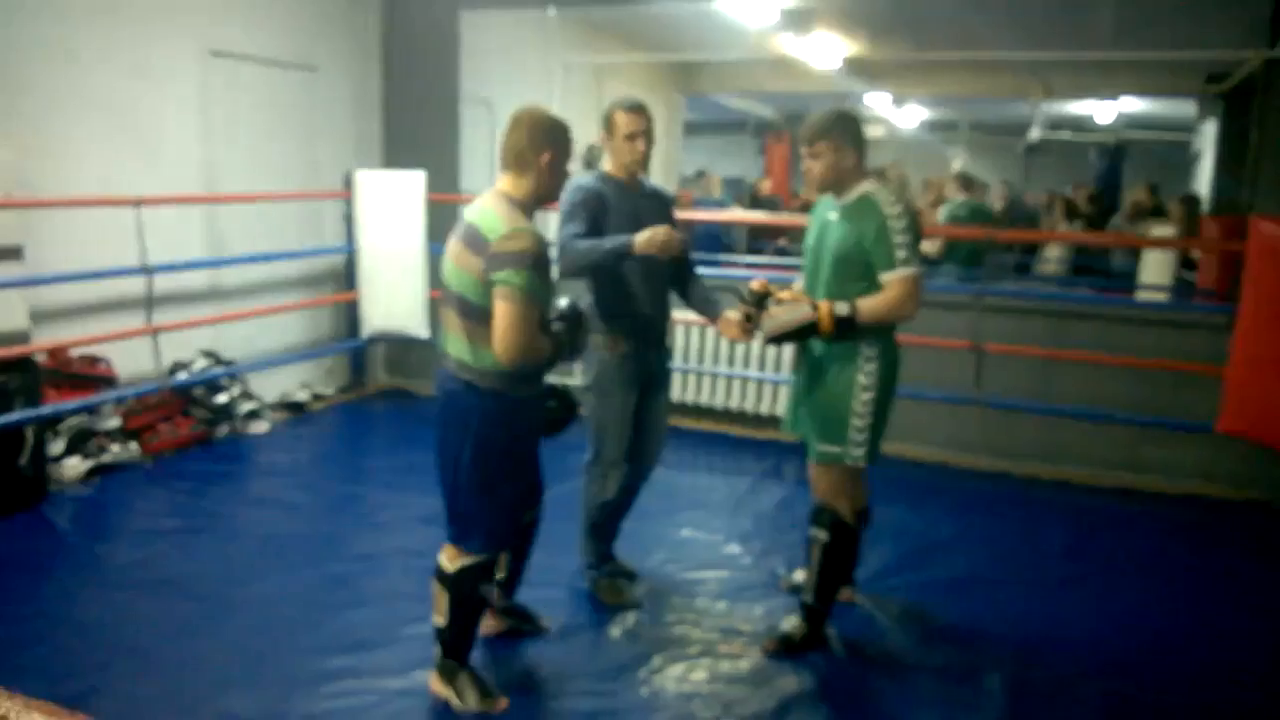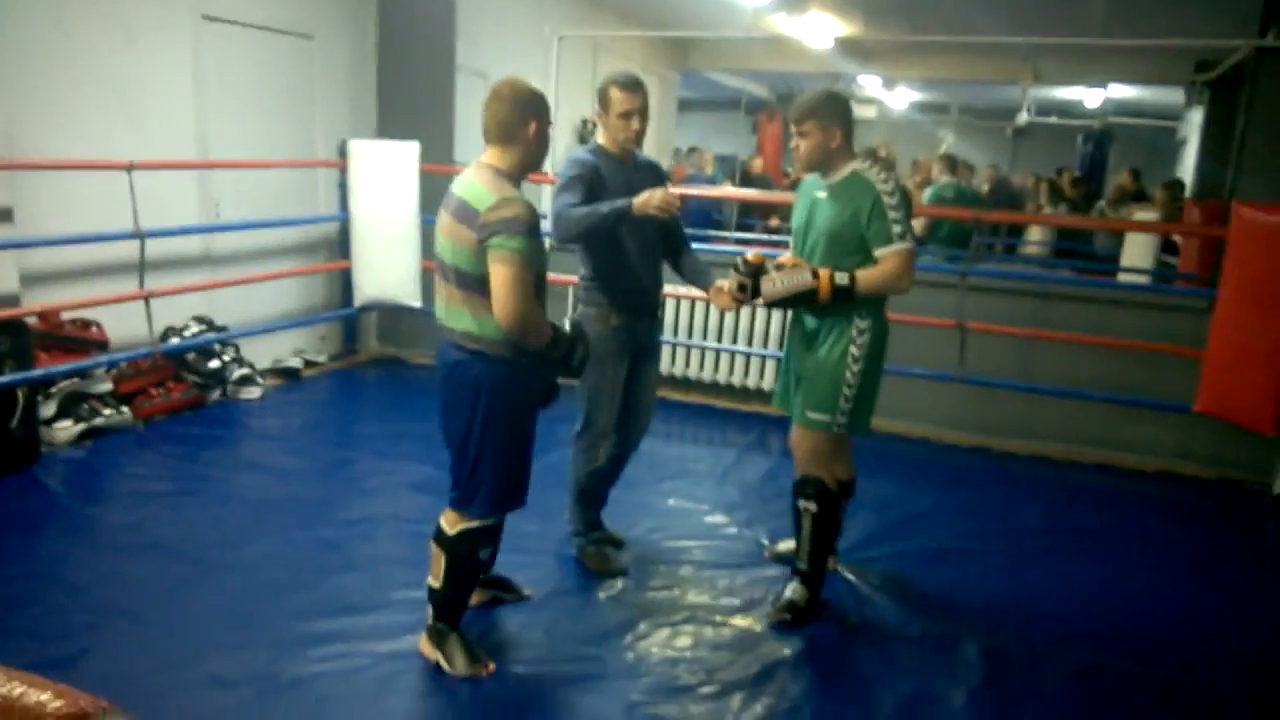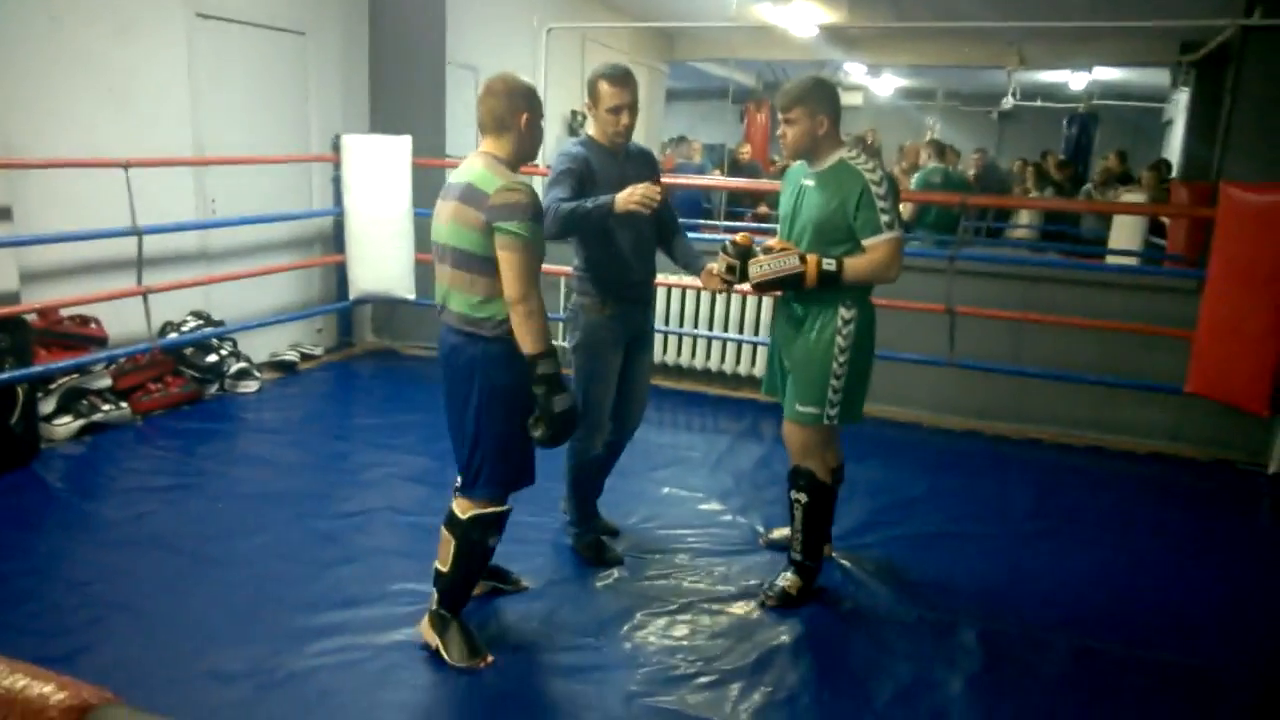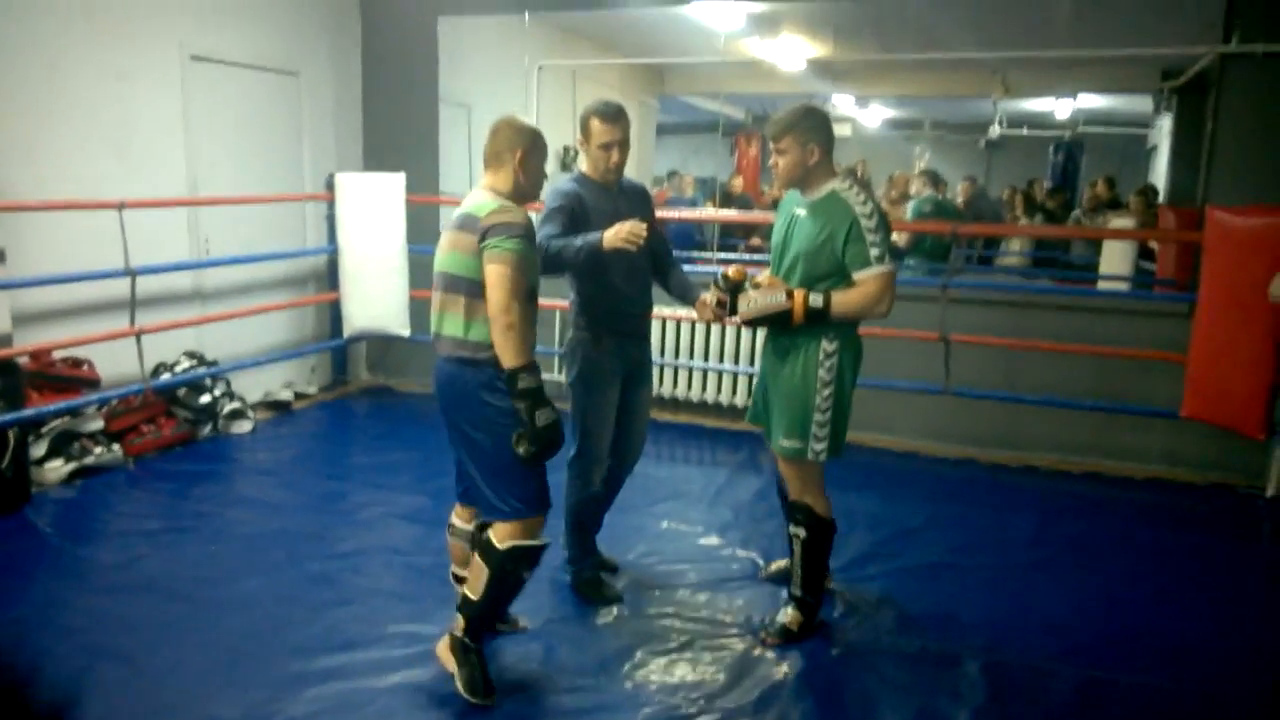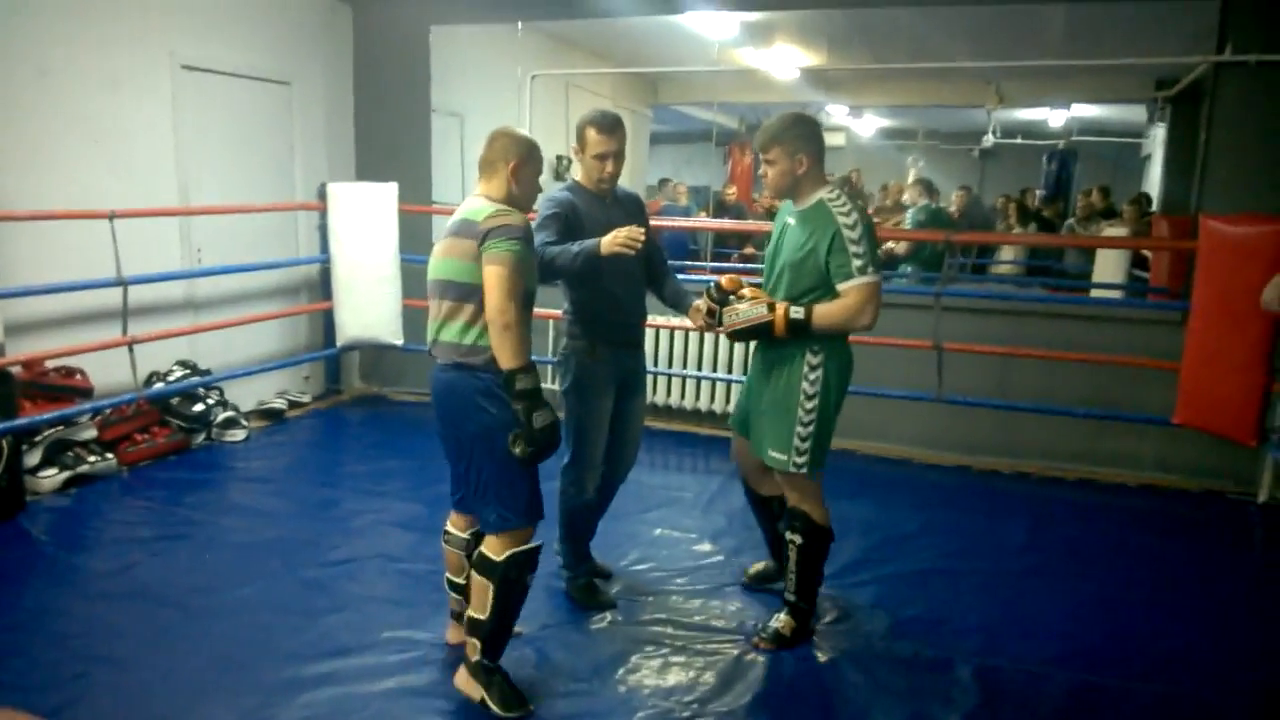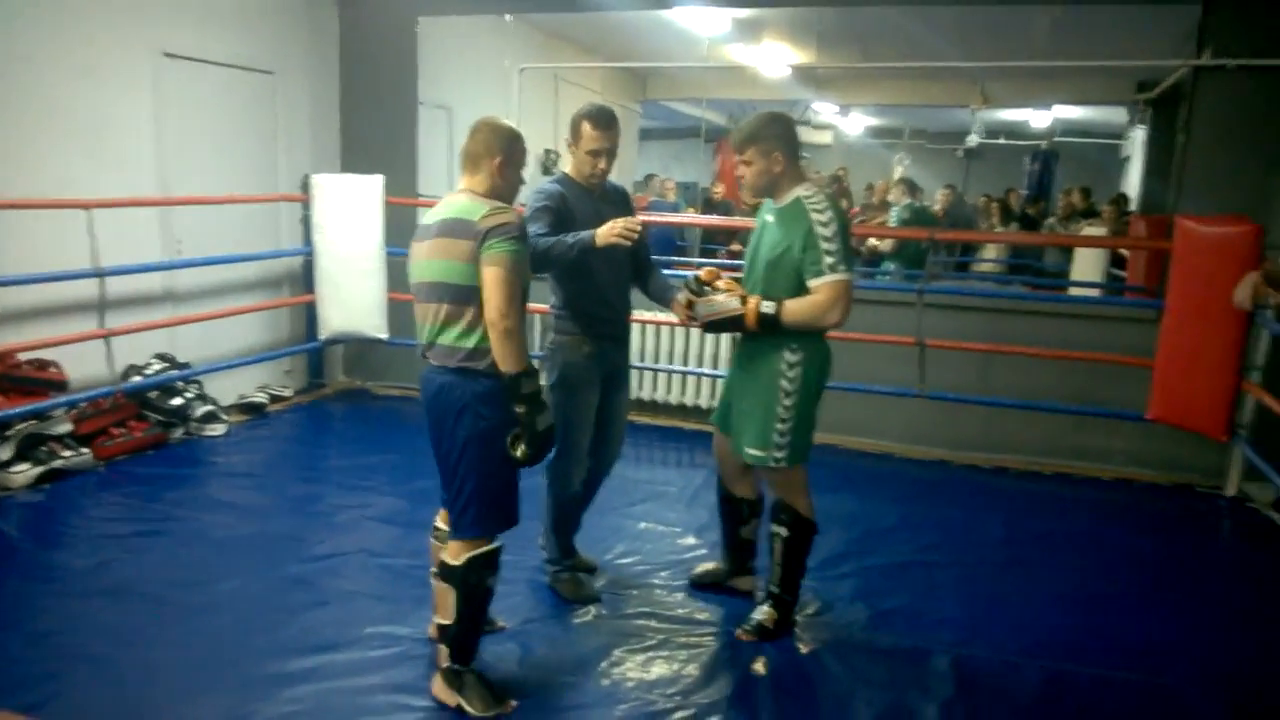
dt=0.2s
person 1, frame 1
left shoulder: (482, 210)
right shoulder: (520, 240)
right elbow: (512, 348)
left wrist: (547, 362)
right wrist: (561, 343)
left hip: (487, 392)
right hip: (486, 402)
left knee: (522, 505)
right knee: (474, 538)
left ankle: (499, 608)
right ankle: (449, 666)
person 1, frame 2
left shoulder: (467, 184)
right shoulder: (510, 209)
right elbow: (512, 313)
left wrist: (543, 348)
right wrist: (558, 345)
left hip: (466, 355)
right hip: (489, 369)
left knee: (496, 487)
right knee: (474, 502)
left ankle: (477, 580)
right ankle: (439, 630)
person 1, frame 3
left shoulder: (461, 177)
right shoulder: (512, 194)
right elbow: (521, 296)
right wrist: (548, 376)
left hip: (460, 338)
right hip: (490, 351)
left knee: (481, 471)
right knee: (485, 488)
left ankle: (474, 570)
right ankle: (441, 615)
person 1, frame 4
left shoulder: (468, 211)
right shoulder: (507, 218)
right elbow: (505, 314)
right wrist: (533, 396)
left hip: (456, 369)
right hip: (484, 378)
left knee: (475, 500)
right knee: (523, 518)
left ankle: (475, 607)
right ankle: (464, 638)
person 1, frame 5
left shoulder: (459, 221)
right shoulder: (507, 223)
right elbow: (502, 316)
right wrist: (530, 398)
left hip: (451, 376)
right hip: (482, 385)
left knee: (469, 505)
right knee: (514, 530)
left ankle: (463, 619)
right ankle: (479, 664)
person 1, frame 6
left shoulder: (431, 222)
right shoulder: (500, 221)
right elbow: (502, 320)
right wrist: (528, 398)
left hip: (439, 376)
right hip: (478, 386)
left knee: (458, 506)
right knee: (476, 531)
left ankle: (448, 614)
right ankle: (453, 670)
person 2, frame 1
left shoulder: (883, 212)
right shoulder: (824, 208)
left elbow: (904, 300)
right wrist: (782, 301)
left hip: (859, 361)
right hip: (821, 356)
left knee: (829, 480)
right knee: (841, 474)
left ankle: (813, 619)
right ankle: (835, 571)
person 2, frame 2
left shoulder: (875, 189)
right shoulder: (809, 185)
left elbow: (899, 273)
left wrist: (824, 284)
right wrist: (766, 274)
left hip: (849, 333)
right hip: (808, 328)
left knee: (808, 447)
right knee: (829, 443)
left ankle: (808, 583)
right ankle: (819, 542)
person 2, frame 3
left shoulder: (863, 178)
right shoulder: (796, 173)
left elbow: (887, 263)
left wrist: (812, 270)
right wrist: (753, 257)
left hip: (834, 323)
right hip: (793, 315)
left knee: (801, 439)
right knee: (816, 435)
left ankle: (804, 568)
right ankle: (812, 528)
person 2, frame 4
left shoulder: (854, 209)
right shoulder: (791, 202)
left elbow: (879, 297)
left wrist: (799, 305)
right wrist: (747, 288)
left hip: (820, 355)
right hip: (782, 347)
left knee: (798, 472)
right knee: (791, 466)
left ankle: (805, 604)
right ankle: (808, 562)
person 2, frame 5
left shoulder: (842, 220)
right shoulder: (788, 210)
left elbow: (862, 310)
left wrist: (781, 318)
right wrist: (739, 293)
left hip: (809, 367)
right hip: (771, 357)
left knee: (797, 483)
right knee: (747, 457)
left ankle: (799, 610)
right ankle: (783, 560)
person 2, frame 6
left shoulder: (817, 216)
right shoulder: (770, 207)
left elbow: (832, 308)
left wrist: (751, 312)
right wrist: (723, 287)
left hip: (788, 361)
right hip: (752, 354)
left knee: (784, 479)
right knee: (729, 457)
left ankle: (781, 603)
right ankle: (737, 565)
person 3, frame 1
left shoulder: (658, 199)
right shoulder: (587, 193)
left elbow: (681, 274)
right elbow: (569, 256)
left wrist: (719, 312)
right wrist: (633, 244)
left hip: (654, 347)
right hip: (612, 348)
left knee: (643, 458)
right knee: (608, 460)
left ankle: (603, 547)
right ankle: (598, 566)
person 3, frame 2
left shoulder: (651, 171)
right shoulder: (583, 166)
left elbow: (673, 243)
right elbow: (564, 225)
left wrist: (709, 282)
right wrist: (631, 207)
left hip: (646, 320)
right hip: (604, 320)
left knee: (633, 428)
right knee: (598, 430)
left ankle: (588, 514)
right ankle: (586, 534)
person 3, frame 3
left shoulder: (644, 159)
right shoulder: (575, 159)
left elbow: (666, 229)
right elbow: (553, 219)
left wrist: (699, 266)
right wrist: (613, 203)
left hip: (640, 308)
right hip: (597, 310)
left knee: (628, 416)
right knee: (593, 420)
left ankle: (584, 504)
right ankle: (582, 525)
person 3, frame 4
left shoulder: (638, 194)
right shoulder: (568, 195)
left elbow: (662, 261)
right elbow: (544, 254)
left wrist: (694, 296)
right wrist: (602, 241)
left hip: (637, 342)
right hip: (595, 344)
left knee: (627, 451)
right knee: (591, 456)
left ankle: (584, 540)
right ankle: (581, 562)
person 3, frame 5
left shoulder: (632, 203)
right shoulder: (562, 204)
left elbow: (656, 270)
right elbow: (539, 262)
left wrist: (688, 304)
right wrist: (599, 246)
left hip: (631, 350)
right hip: (589, 353)
left knee: (621, 458)
right knee: (585, 463)
left ankle: (577, 545)
right ankle: (575, 568)
person 3, frame 6
left shoulder: (618, 197)
right shoulder: (551, 196)
left elbow: (641, 265)
right elbow: (533, 253)
left wrist: (672, 297)
right wrist: (594, 238)
left hip: (616, 344)
right hip: (574, 346)
left knee: (605, 452)
right knee: (571, 457)
left ankle: (562, 539)
right ankle: (560, 562)
